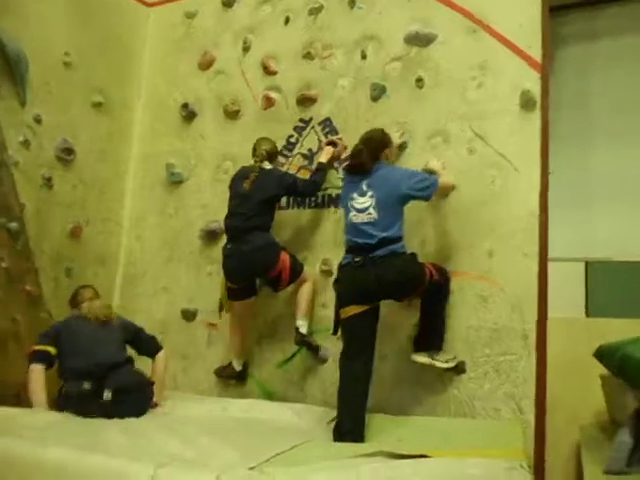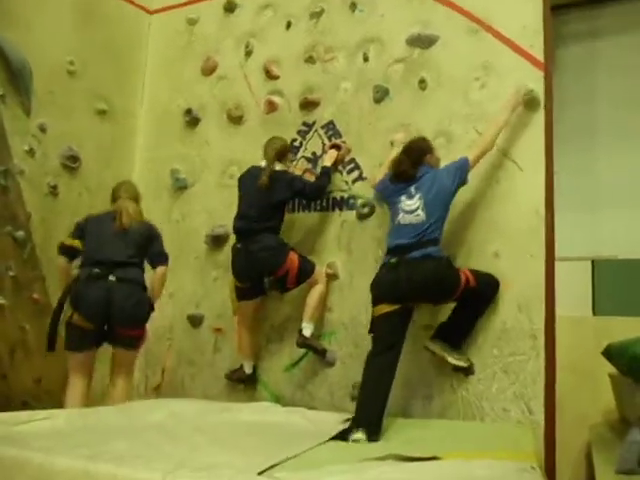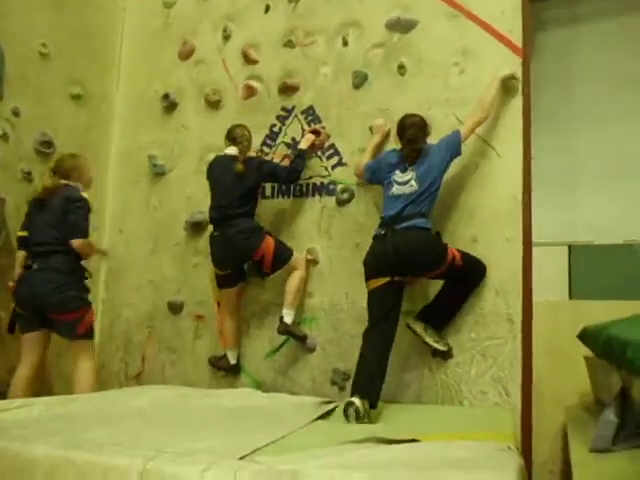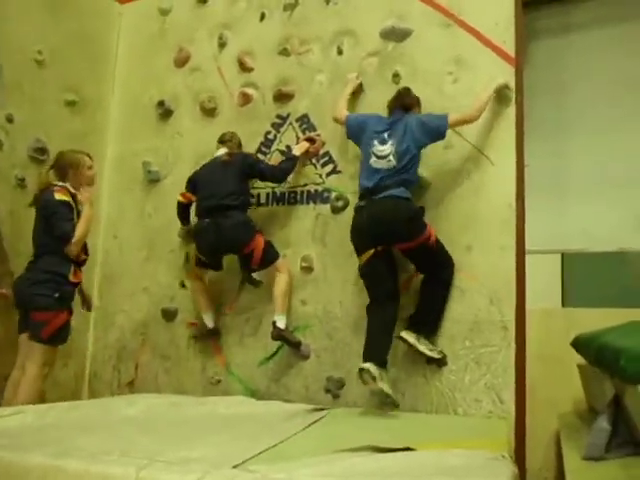
dt=1s
person 1, frame 1
left shoulder: (351, 178)
right shoulder: (398, 177)
right elbow: (448, 187)
left wrist: (386, 146)
right wrist: (436, 172)
left hip: (353, 277)
right hip: (391, 269)
left knee: (355, 357)
right knee: (439, 278)
left ankle: (347, 435)
right ankle: (428, 347)
person 1, frame 2
left shoulder: (395, 186)
right shoulder: (444, 179)
left elbow: (376, 183)
right elbow: (485, 147)
left wrist: (396, 154)
right wrist: (511, 107)
left hip: (389, 277)
right hip: (426, 272)
left knee: (382, 355)
right knee: (487, 286)
left ankle: (362, 429)
right ankle: (446, 340)
person 1, frame 3
left shoulder: (387, 160)
right shoulder: (438, 153)
left elbow: (360, 171)
right elbow: (479, 118)
left wrist: (377, 138)
right wrist: (499, 82)
left hip: (381, 249)
right hip: (417, 242)
left knee: (379, 328)
right knee: (474, 271)
left ankle: (361, 398)
right ankle: (428, 322)
person 1, frame 4
left shoulder: (368, 123)
right shoulder: (418, 124)
left elbow: (338, 115)
right elbow: (470, 115)
left wrist: (350, 88)
right wrist: (493, 90)
left hip: (364, 217)
right hip: (397, 211)
left knee: (382, 297)
right knee: (441, 268)
left ankle: (373, 363)
right ankle: (419, 331)
person 2, frame 1
left shoulder: (239, 176)
right shoulder: (277, 178)
right elbow: (311, 187)
right wrist: (324, 159)
left hip: (233, 253)
right hip: (261, 249)
left knee: (237, 316)
right knee: (306, 279)
left ankle: (237, 367)
right ankle: (302, 331)
person 2, frame 2
left shoulder: (247, 175)
right shoulder: (286, 179)
right elbow: (317, 190)
right wrist: (328, 163)
left hip: (242, 254)
right hip: (269, 249)
left knee: (245, 319)
right knee: (319, 278)
left ankle: (247, 371)
right ankle: (306, 334)
person 2, frame 3
left shoulder: (214, 165)
right shoulder: (256, 166)
right elbow: (292, 174)
right wrist: (304, 147)
left hip: (220, 241)
right hip: (247, 235)
left knee: (227, 306)
right knee: (298, 264)
left ankle: (231, 360)
right ankle: (287, 320)
person 2, frame 4
left shoulder: (200, 172)
right shoulder: (244, 160)
left elbow: (183, 204)
right elbow: (278, 174)
left wrist: (186, 226)
right wrist: (297, 152)
left hip: (207, 232)
right hip: (238, 227)
left knee: (194, 272)
right knee: (282, 269)
left ankle: (209, 324)
right ankle: (280, 325)
person 3, frame 1
left shoulder: (58, 329)
right shoulder: (121, 324)
left elbow: (36, 368)
right elbow: (159, 353)
right wrist: (157, 396)
left hip: (79, 404)
right hip: (126, 403)
person 3, frame 2
left shoulder: (90, 222)
right shoulder: (147, 229)
left elbow: (64, 259)
right elbow: (161, 269)
left wrist: (70, 293)
right wrist: (148, 302)
left hip: (89, 292)
right hip: (129, 295)
left knee: (78, 375)
right knee: (122, 375)
person 3, frame 3
left shoulder: (38, 202)
right shoulder: (74, 196)
left elbow: (22, 250)
right elbow: (77, 242)
left wrist: (20, 286)
right wrist: (97, 250)
left hip: (30, 283)
right hip: (60, 283)
left knee: (29, 362)
right knee: (85, 356)
person 3, frame 4
left shoulder: (62, 199)
right shoulder: (58, 197)
right elbow: (72, 246)
left wrist: (80, 290)
right wrist: (88, 208)
left hip: (35, 286)
right hip: (48, 289)
left knee: (24, 365)
right knee: (39, 366)
